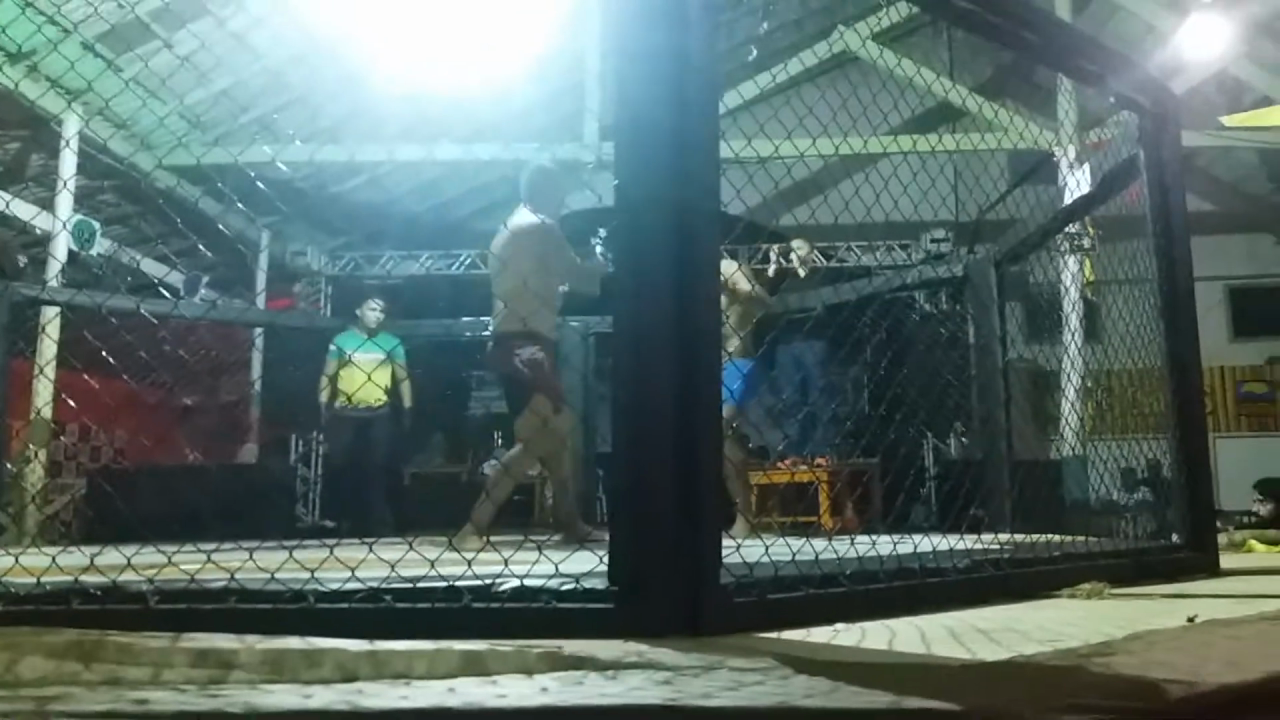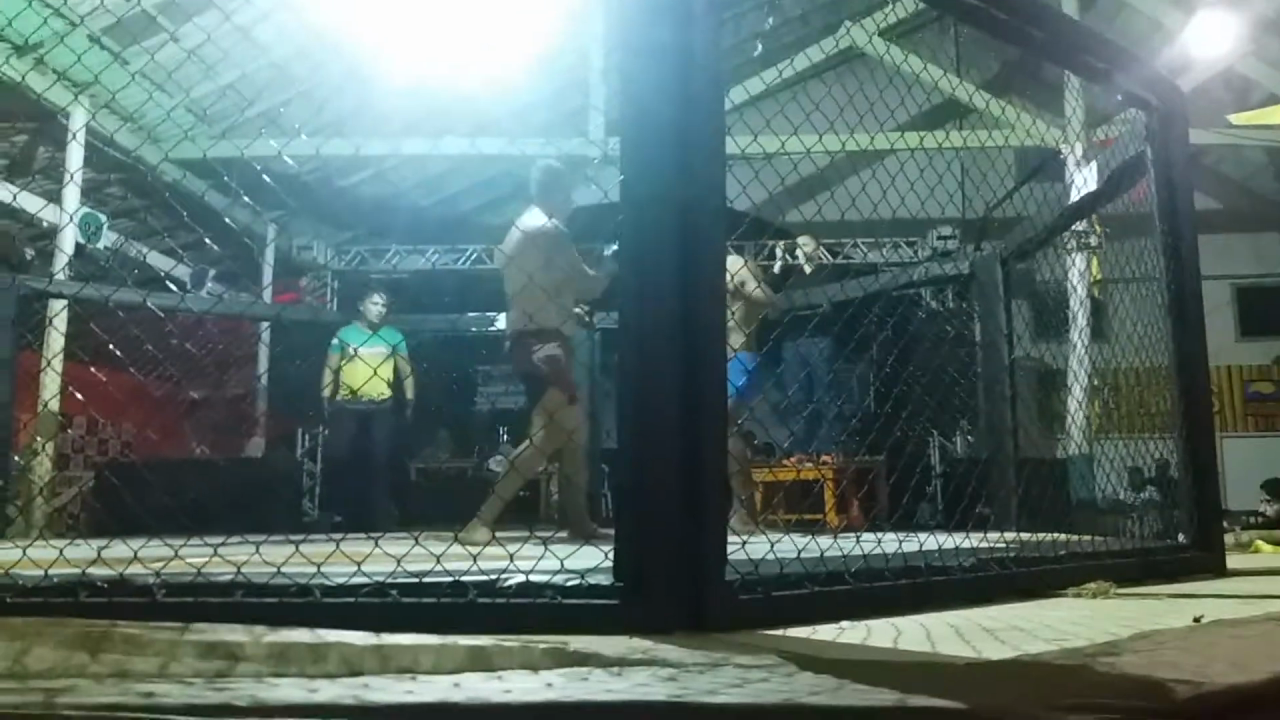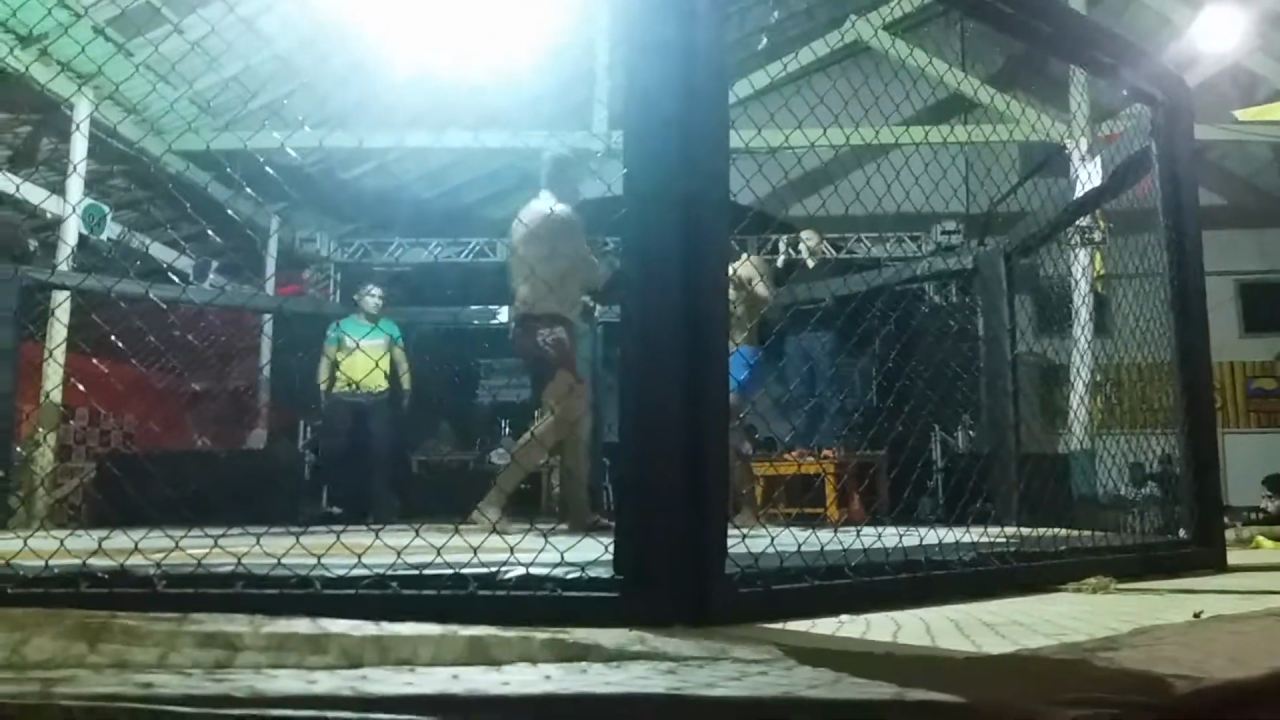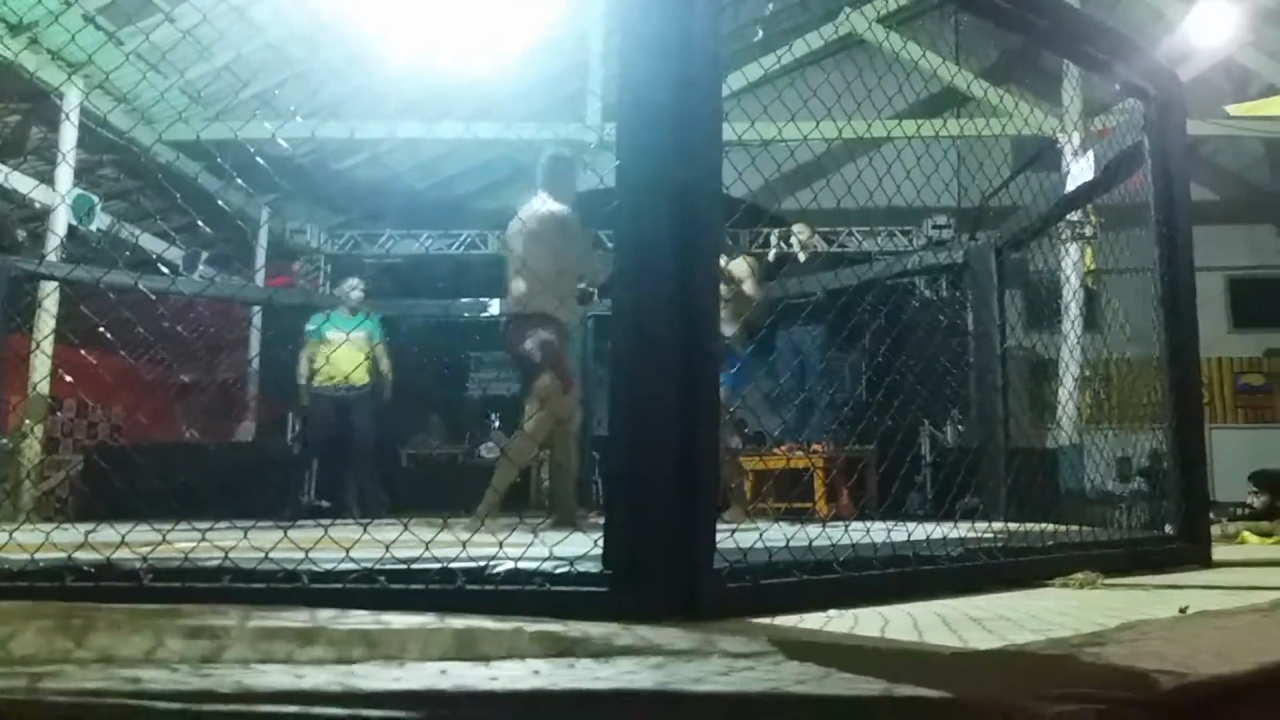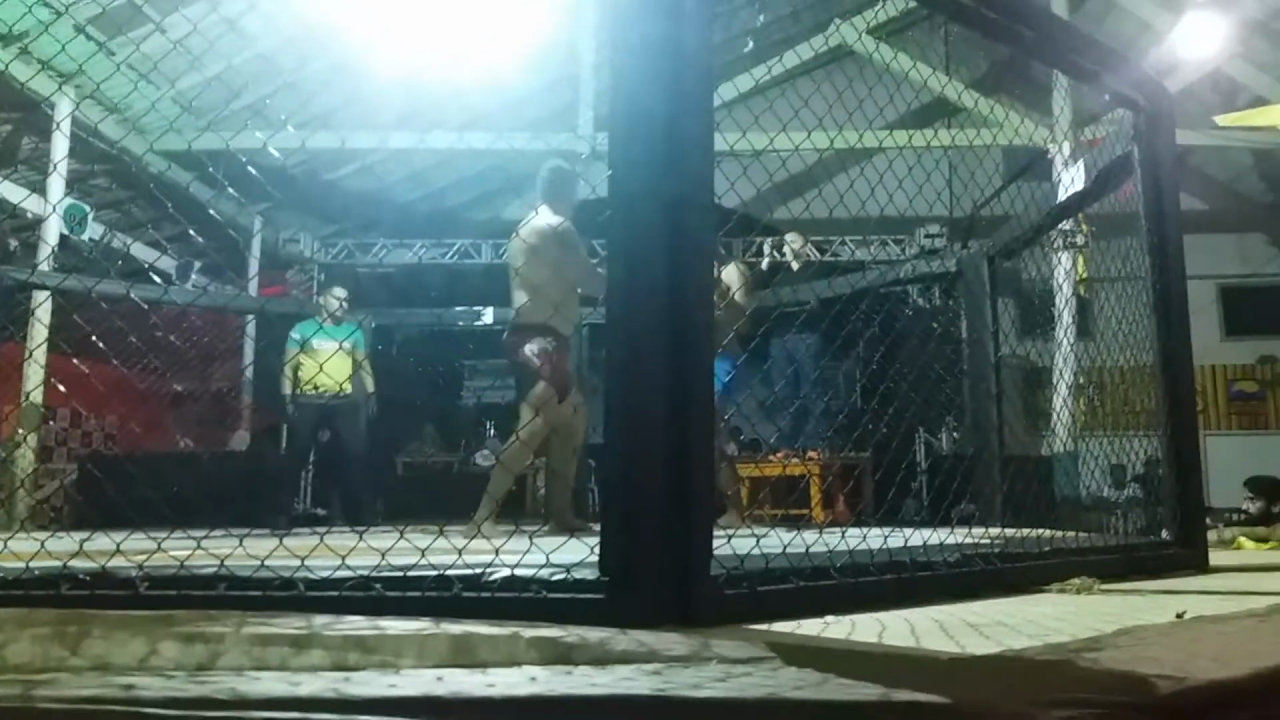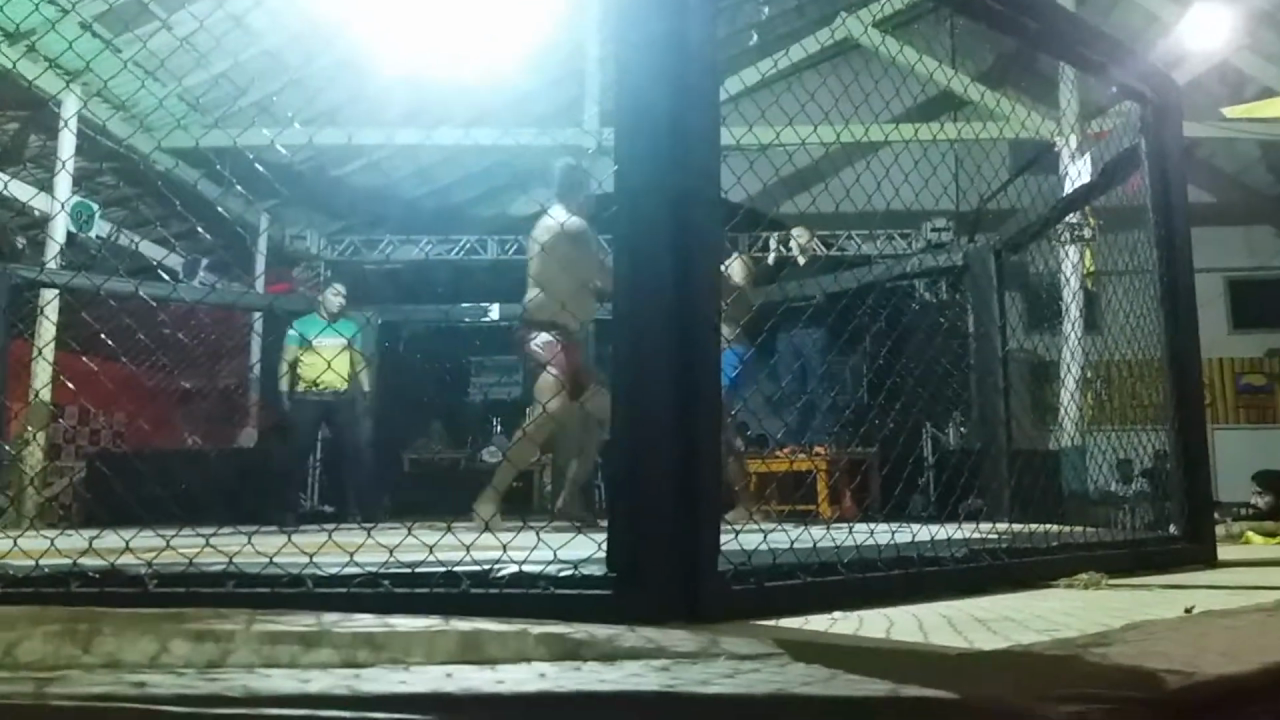
dt=0.1s
person 1, frame 1
left shoulder: (512, 230)
right shoulder: (539, 228)
right elbow: (585, 279)
left wrist: (568, 285)
right wrist: (599, 264)
left hip: (519, 345)
right hip: (525, 346)
left knee: (560, 431)
right knee: (535, 440)
left ankle: (569, 521)
right ankle: (473, 529)
person 1, frame 2
left shoulder: (520, 230)
right shoulder: (548, 230)
right elbow: (588, 286)
left wrist: (574, 306)
right wrist: (608, 273)
left hip: (533, 341)
right hip: (542, 343)
left knee: (574, 428)
right knee: (548, 433)
left ankle: (578, 520)
right ankle: (482, 521)
person 1, frame 3
left shoulder: (527, 216)
right shoulder: (560, 216)
right elbow: (591, 276)
left wrist: (578, 296)
right wrist: (609, 269)
left hip: (535, 326)
right hip: (547, 328)
left knee: (578, 417)
right knee: (557, 418)
left ankle: (579, 511)
right ankle: (491, 505)
person 1, frame 4
left shoulder: (525, 215)
right shoulder: (558, 215)
right elbow: (591, 271)
left wrist: (578, 291)
left hip: (532, 326)
right hip: (539, 328)
left knee: (567, 415)
right knee: (542, 418)
left ankle: (564, 506)
right ankle: (487, 508)
person 1, frame 5
left shoulder: (528, 228)
right shoulder: (557, 228)
right elbow: (594, 283)
left wrist: (581, 294)
right wrist: (608, 278)
left hip: (541, 337)
right hip: (539, 338)
left knee: (573, 421)
right knee: (538, 425)
left ankle: (561, 513)
right ankle: (484, 515)
person 1, frame 6
left shoulder: (550, 224)
right shoulder: (570, 226)
right elbow: (607, 276)
left hip: (565, 334)
right hip: (549, 333)
left knee: (598, 411)
right knee: (547, 416)
left ankle: (570, 501)
right ankle: (487, 503)
person 2, frame 1
left shoulder: (729, 270)
left elbow: (763, 303)
left wrist: (728, 289)
left hip: (738, 365)
right hip: (716, 367)
left knee: (719, 433)
right knee: (721, 437)
left ankle: (745, 516)
right ankle: (743, 510)
person 2, frame 2
left shoulder: (737, 265)
left elbow: (769, 303)
left wrist: (740, 286)
left hip: (740, 360)
left knee: (725, 426)
right knee: (725, 429)
left ankle: (745, 513)
right ankle: (741, 507)
person 2, frame 3
left shoulder: (750, 264)
left elbow: (770, 304)
left wrist: (739, 285)
left hip: (742, 356)
right hip: (725, 357)
left knee: (728, 426)
right knee: (731, 429)
left ankle: (749, 509)
right ankle: (742, 505)
person 2, frame 4
left shoulder: (742, 264)
left elbow: (755, 303)
left wrist: (729, 281)
left hip: (732, 353)
left knee: (719, 422)
right knee: (722, 427)
left ankle: (738, 505)
person 2, frame 5
left shoulder: (734, 269)
left elbow: (741, 318)
left wrist: (718, 290)
left hip: (724, 359)
right hip: (713, 359)
left knee: (714, 433)
right knee: (717, 434)
left ankle: (736, 511)
right ankle: (734, 509)
person 2, frame 6
left shoulder: (738, 263)
right shoulder: (717, 268)
left elbow: (742, 307)
left wrist: (721, 278)
left hip: (733, 352)
right hip: (722, 352)
left knee: (721, 427)
right knee: (724, 429)
left ankle: (748, 505)
right ankle: (747, 503)
person 3, frame 1
left shoulder: (391, 343)
right shoulder: (341, 341)
left elbow: (402, 378)
right elbow: (328, 376)
left wrist: (407, 409)
right wrist: (323, 406)
left hip: (379, 415)
right hip: (345, 413)
left knee: (377, 469)
right knee: (339, 465)
left ankle: (377, 525)
right ankle: (344, 521)
person 3, frame 2
left shoulder: (394, 337)
right shoulder: (343, 335)
left elbow: (406, 371)
right elbow: (330, 370)
left wrist: (409, 401)
right wrist: (326, 400)
left hip: (382, 408)
right hip: (346, 406)
left knee: (380, 463)
right knee: (338, 458)
left ankle: (381, 519)
right ankle: (342, 515)
person 3, frame 3
left shoulder: (390, 329)
right shoulder: (339, 327)
left elbow: (401, 362)
right elbow: (326, 362)
left wrist: (406, 390)
right wrist: (323, 393)
left hip: (378, 400)
right hip: (343, 399)
left knee: (381, 454)
right knee: (332, 452)
left ankle: (382, 511)
person 3, frame 4
left shoulder: (370, 322)
right shoulder: (319, 320)
left elbow: (381, 355)
right elbow: (306, 355)
left wrist: (387, 382)
right wrist: (303, 387)
left hip: (360, 394)
right hip: (324, 393)
left knee: (364, 447)
right knee: (314, 446)
left ankle: (369, 505)
person 3, frame 5
left shoulder: (353, 331)
right shoulder: (302, 330)
left elbow: (363, 365)
right elbow: (289, 366)
left wrist: (371, 394)
right wrist: (288, 398)
left hip: (344, 402)
right hip: (308, 402)
left knee: (355, 454)
right knee: (297, 456)
left ankle: (356, 513)
right ankle: (283, 512)
person 3, frame 6
left shoulder: (351, 327)
right shoulder: (301, 326)
left elbow: (360, 362)
right elbow: (286, 361)
left wrist: (366, 392)
right wrist: (284, 394)
left hip: (342, 398)
right hip: (307, 398)
left knee: (354, 449)
right knee: (298, 453)
left ankle: (354, 508)
right ankle: (290, 510)
person 4, frame 1
left shoulder: (819, 275)
right shoulder: (784, 275)
left wrist: (800, 268)
right wrist: (773, 266)
left hip: (813, 342)
right hip: (786, 343)
left knee: (818, 398)
right knee: (789, 400)
left ankle: (822, 452)
right ankle: (795, 451)
person 4, frame 2
left shoulder: (826, 272)
right shoulder: (790, 272)
left wrist: (806, 264)
right wrist: (779, 263)
left hip: (818, 339)
right hip: (792, 341)
left knee: (823, 396)
right knee: (795, 398)
left ankle: (827, 449)
right ankle: (801, 449)
person 4, frame 3
left shoulder: (829, 266)
right shoulder: (793, 267)
left wrist: (809, 258)
left hip: (821, 334)
right hip: (794, 335)
left knee: (826, 390)
right knee: (798, 392)
left ankle: (830, 443)
right ankle: (803, 443)
person 4, frame 4
left shoulder: (820, 260)
right shoulder: (784, 260)
left wrist: (800, 252)
right wrist: (774, 251)
left hip: (812, 328)
right hip: (785, 329)
left knee: (817, 384)
right knee: (788, 386)
left ankle: (820, 437)
right ankle: (792, 437)
person 4, frame 5
left shoulder: (813, 269)
right shoulder: (777, 269)
left wrist: (793, 261)
right wrist: (767, 260)
left hip: (805, 336)
right hip: (779, 337)
left knee: (811, 392)
right knee: (782, 394)
left ankle: (815, 444)
right ankle: (787, 444)
person 4, frame 6
left shoulder: (820, 263)
right shoulder: (784, 264)
left wrist: (800, 256)
right wrist: (773, 254)
left hip: (812, 331)
right hip: (786, 332)
left knee: (818, 387)
right knee: (789, 389)
left ankle: (822, 439)
right ankle: (794, 440)
